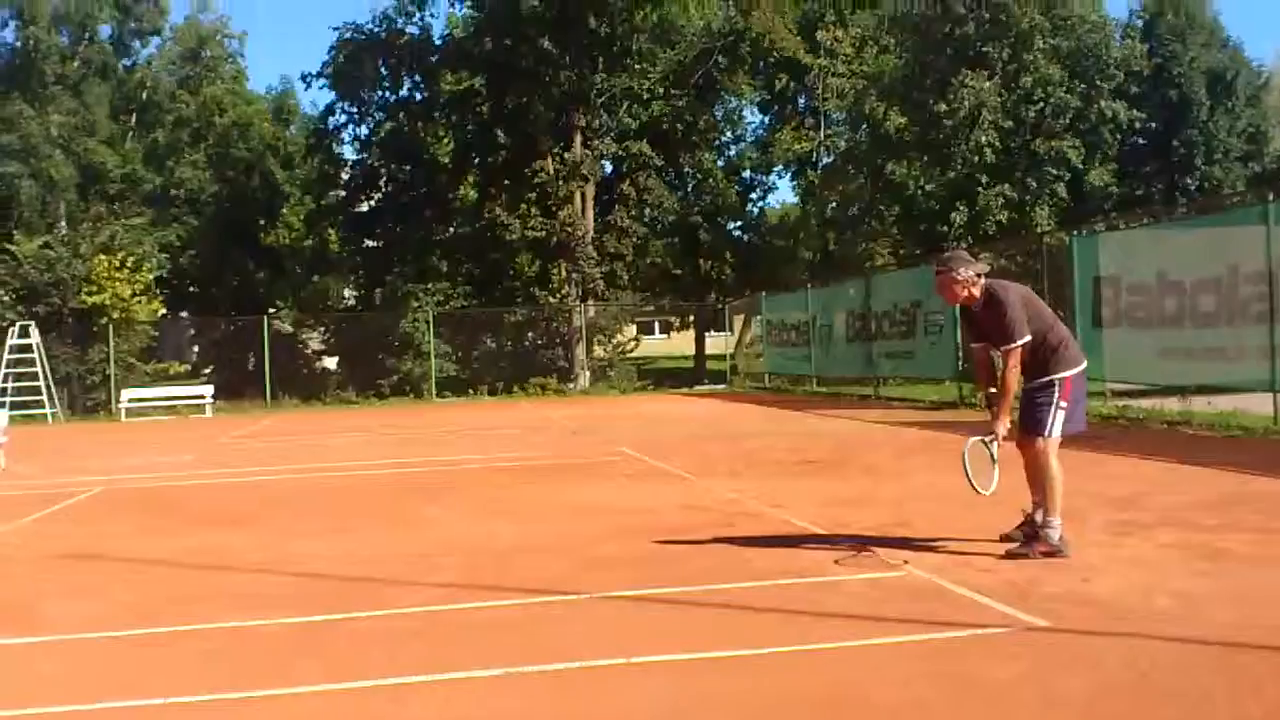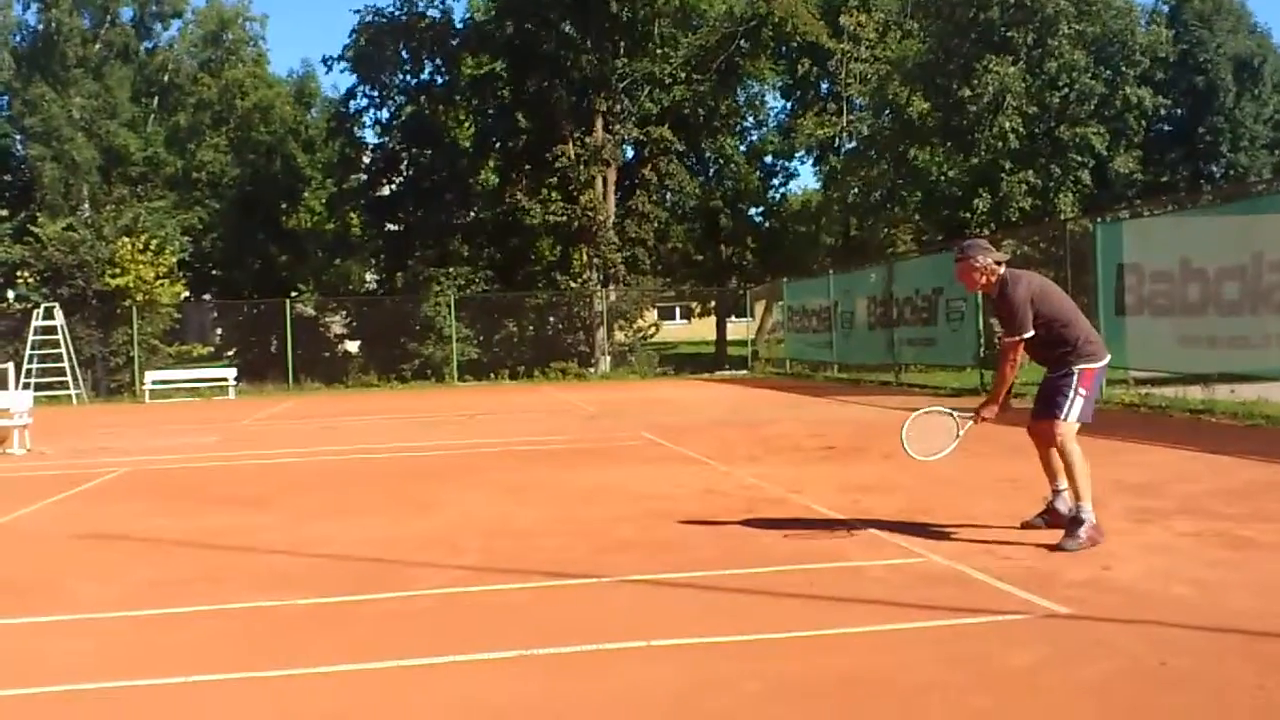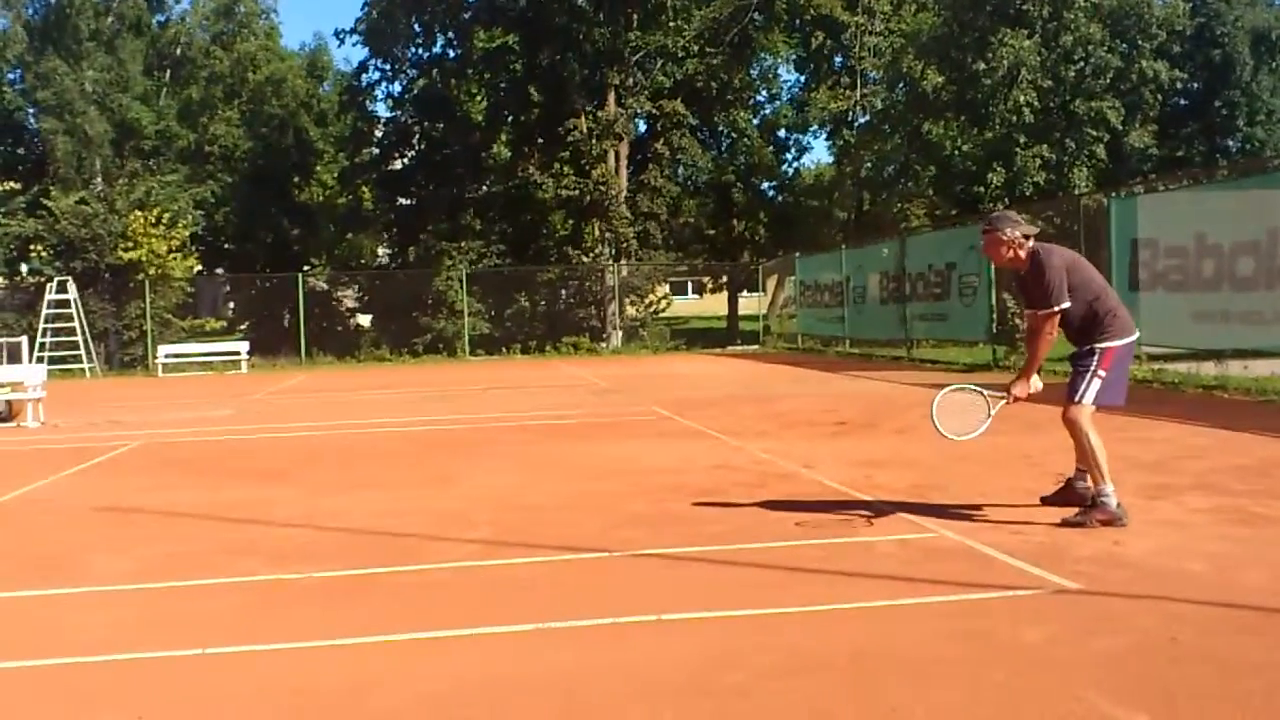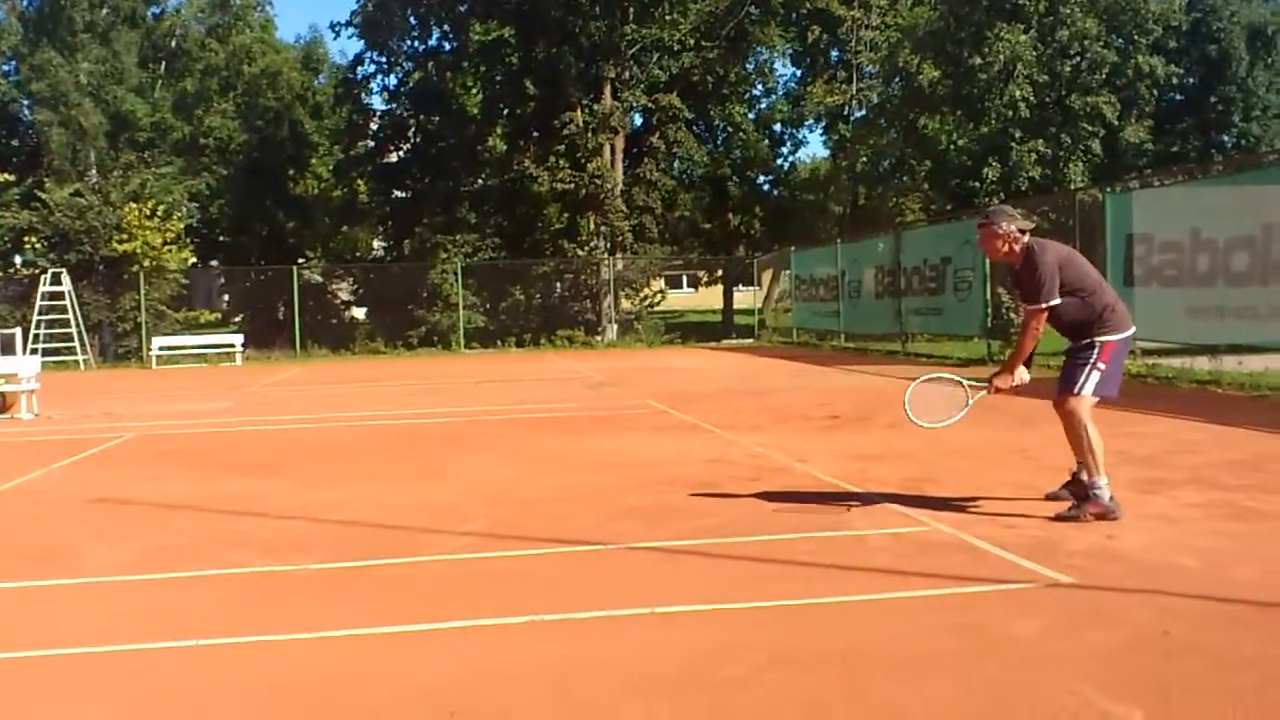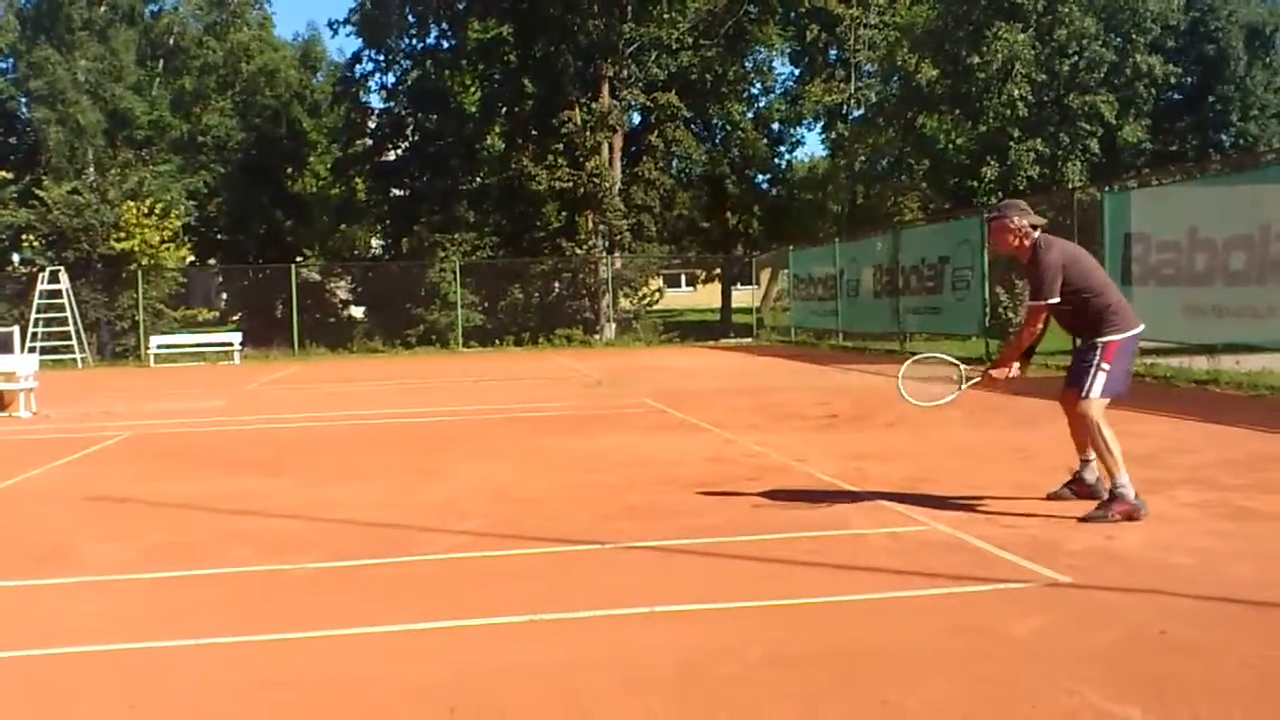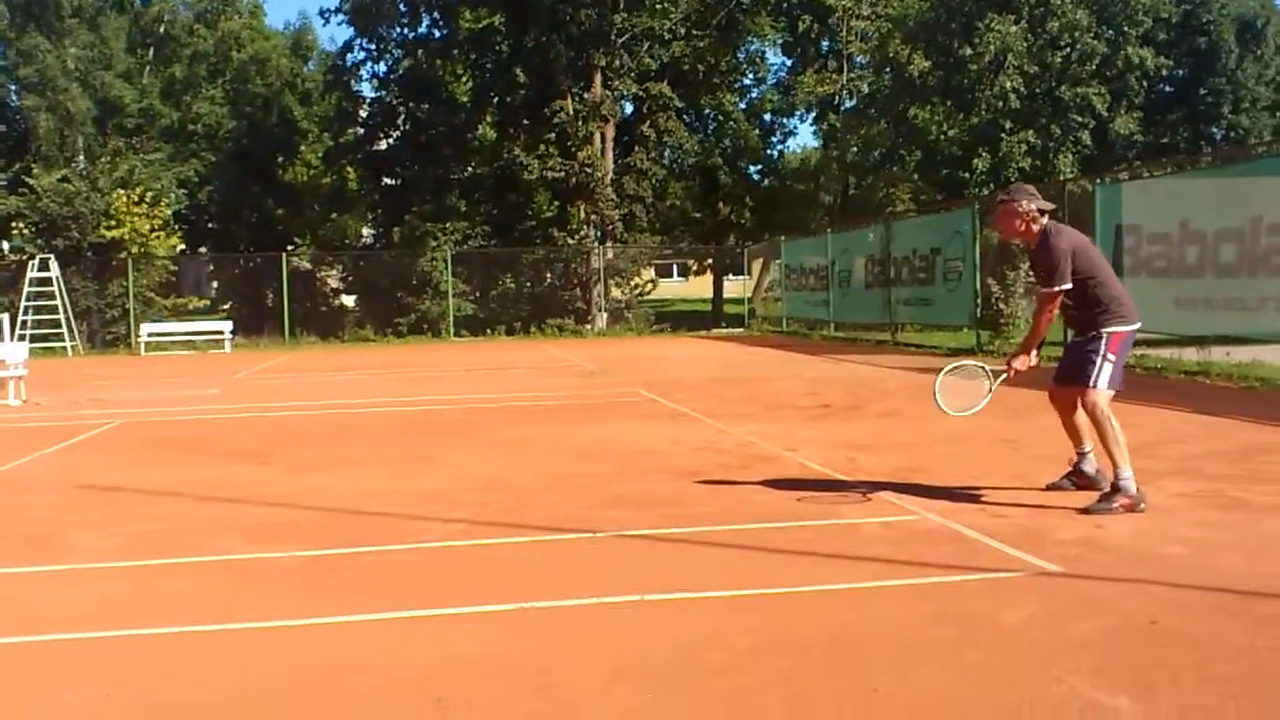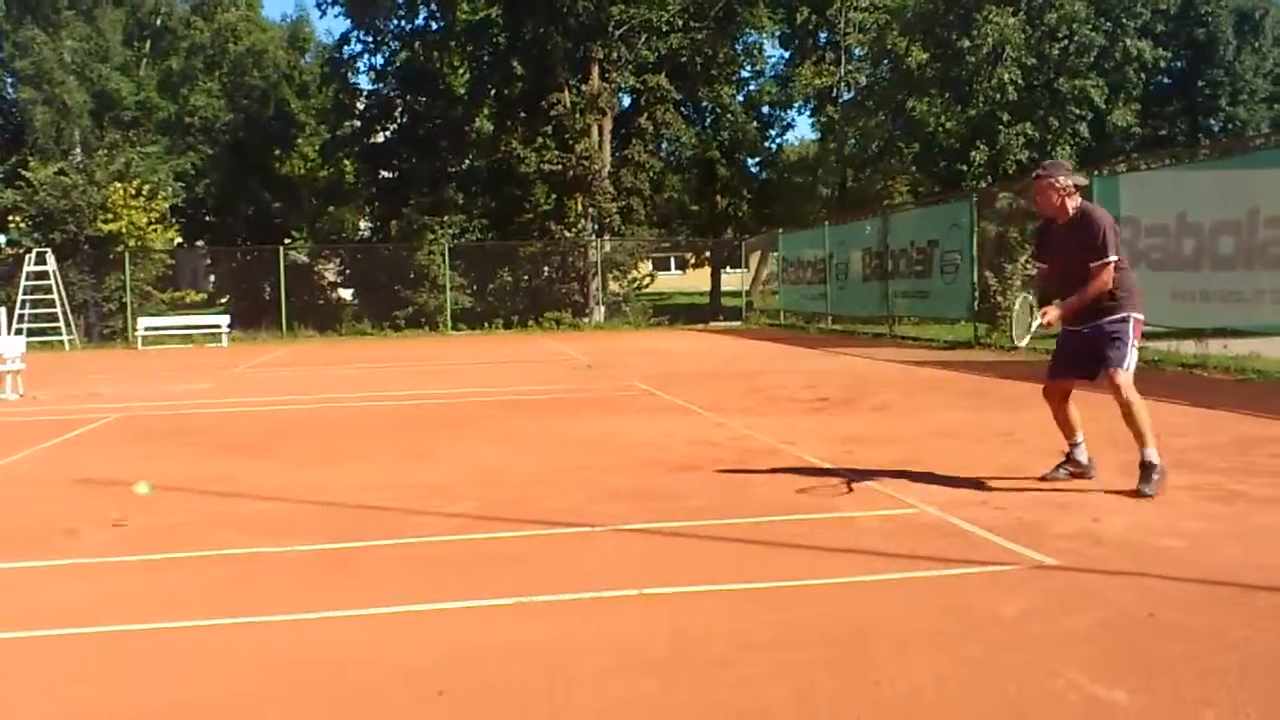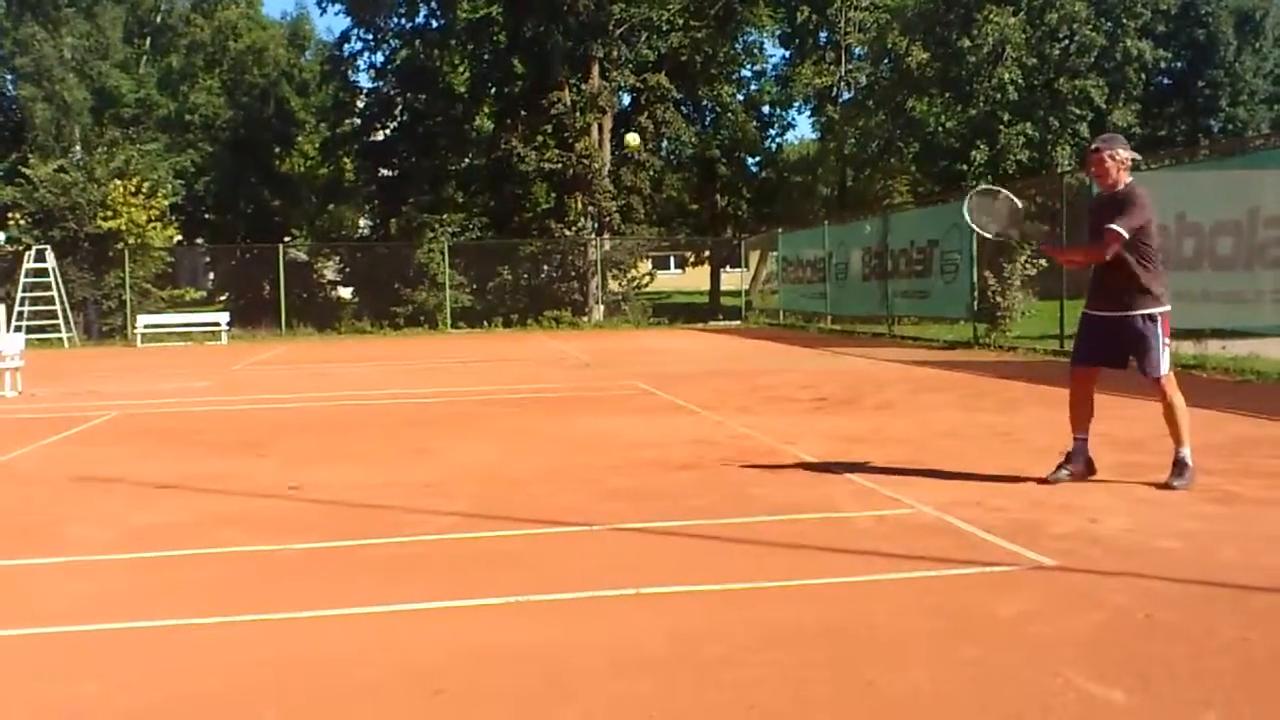
dt=0.5s
person 1, frame 1
left shoulder: (1004, 299)
right shoulder: (969, 310)
left elbow: (1012, 365)
right elbow: (982, 359)
left wrist: (1002, 416)
right wrist: (992, 403)
left hip: (1060, 370)
right hip: (1037, 373)
left knee: (1043, 448)
right knee: (1027, 446)
left ankle: (1052, 537)
right ankle: (1038, 520)
person 1, frame 2
left shoulder: (1015, 291)
right shoulder: (1002, 291)
left elbow: (1013, 356)
right elbow: (1009, 350)
left wrist: (993, 400)
right wrist: (1003, 393)
left hip: (1082, 360)
right hip: (1061, 363)
left knee: (1061, 435)
right knee: (1039, 430)
left ankle: (1086, 520)
right ankle: (1061, 506)
person 1, frame 3
left shoulder: (1048, 263)
right shoulder: (1025, 274)
left elbow: (1048, 330)
right elbow: (1034, 328)
left wrist: (1023, 378)
right wrist: (1030, 374)
left hip: (1110, 338)
right hip: (1094, 339)
left knee: (1076, 416)
right knee: (1076, 414)
left ankle: (1109, 504)
right ankle: (1080, 485)
person 1, frame 4
left shoulder: (1042, 259)
right shoulder: (1022, 267)
left elbow: (1035, 326)
right elbow: (1032, 324)
left wrist: (1006, 371)
right wrist: (1019, 365)
left hip: (1107, 332)
right hip: (1085, 335)
left knee: (1077, 408)
right knee: (1064, 405)
left ankle: (1101, 498)
right ankle: (1084, 479)
person 1, frame 5
left shoulder: (1047, 257)
right shoulder: (1036, 257)
left elbow: (1033, 324)
right elbow: (1038, 322)
left wrist: (1002, 363)
right wrist: (1021, 359)
left hip: (1113, 332)
right hip: (1097, 334)
left knee: (1088, 411)
right knee: (1071, 402)
left ankle: (1126, 497)
right ankle: (1087, 478)
person 1, frame 6
left shoulder: (1057, 243)
right shoulder: (1038, 246)
left elbow: (1050, 309)
right elbow: (1045, 305)
left wrist: (1024, 353)
right wrist: (1033, 349)
left hip: (1110, 324)
right hip: (1087, 327)
left knee: (1093, 401)
right knee: (1061, 396)
left ankle: (1127, 489)
right ankle: (1087, 469)
person 1, frame 7
left shoulder: (1095, 220)
right shoulder: (1047, 231)
left elbow: (1105, 280)
right elbow: (1046, 277)
left wrist: (1061, 309)
right wrist: (1046, 308)
left hip: (1117, 313)
right hip: (1079, 320)
left knee: (1120, 383)
right knee: (1054, 390)
left ankle: (1151, 464)
right ankle: (1079, 458)
person 1, frame 8
left shoulder: (1135, 197)
right shoulder: (1101, 200)
left elbow: (1103, 251)
left wrist: (1058, 253)
right wrist: (1070, 256)
left hip: (1144, 306)
right hip: (1103, 305)
left knee: (1163, 383)
right knee: (1080, 377)
left ankle: (1183, 462)
right ankle: (1081, 455)
